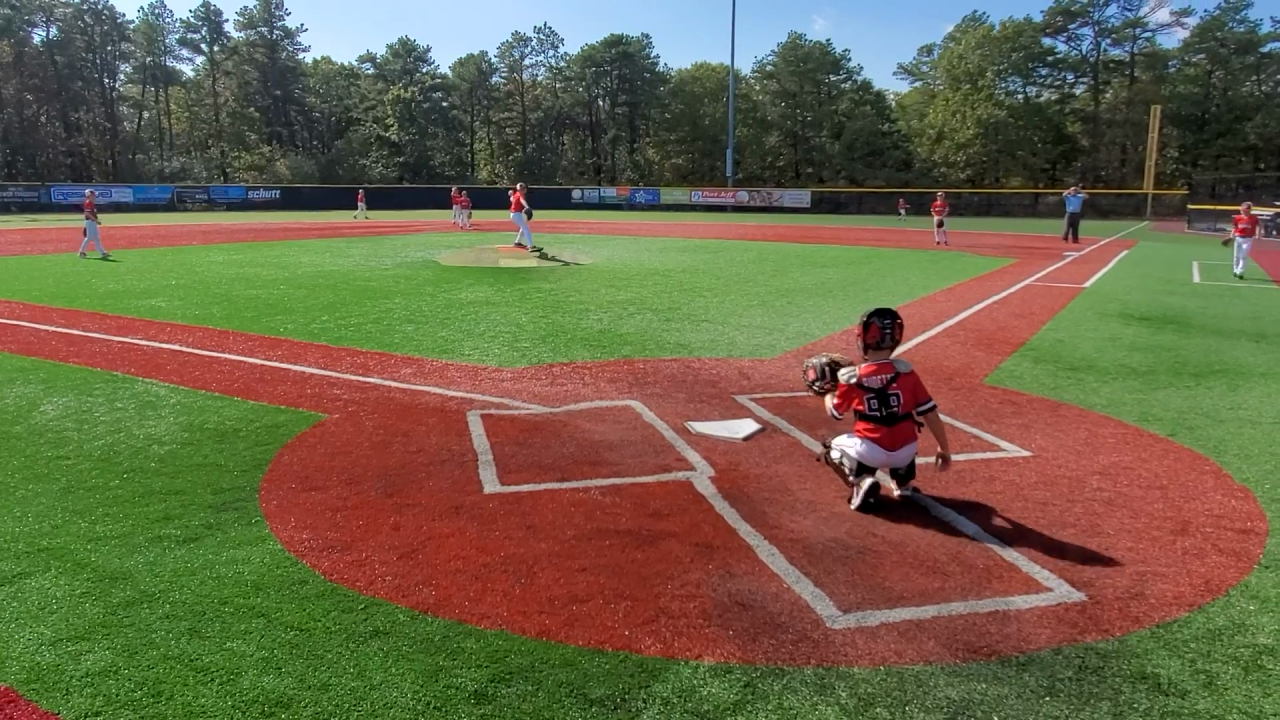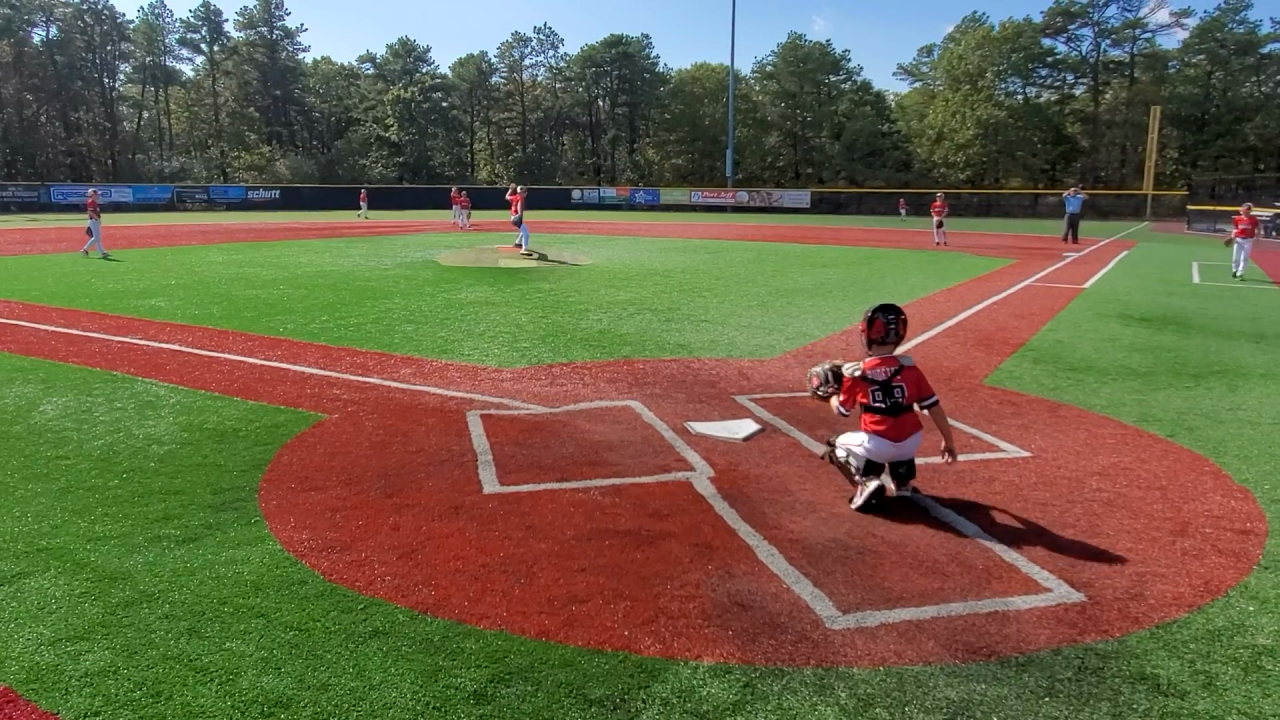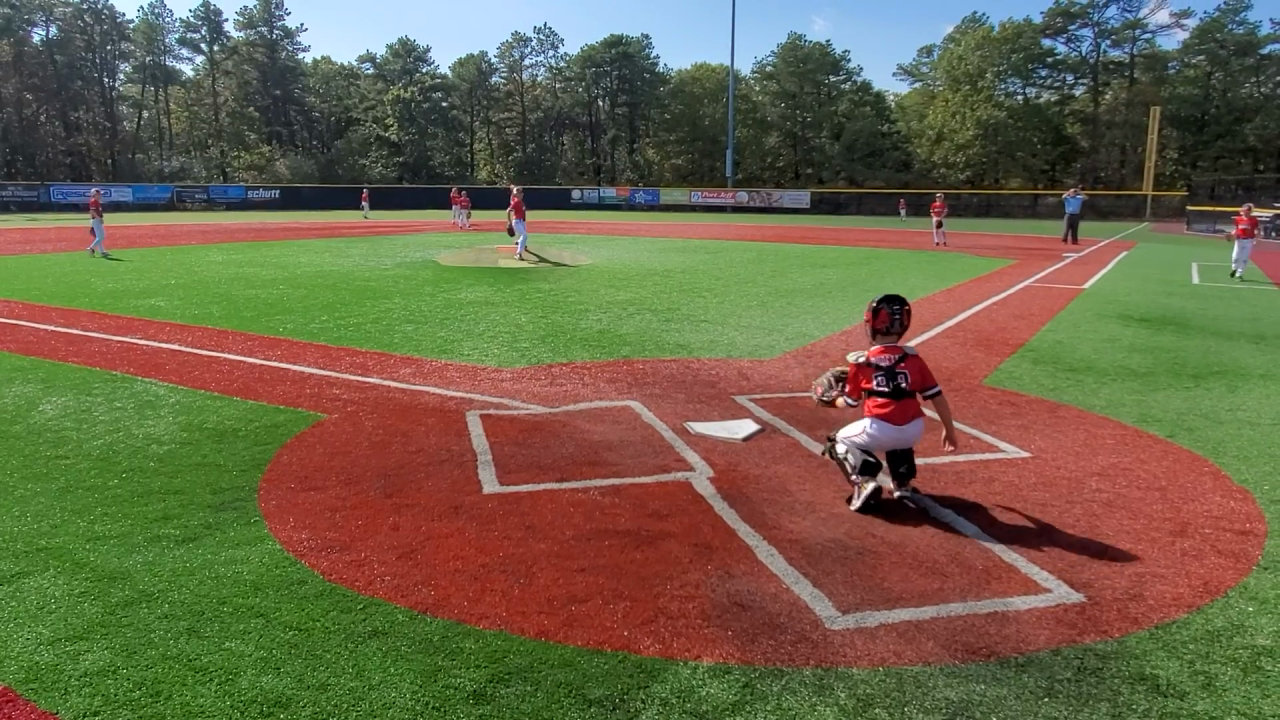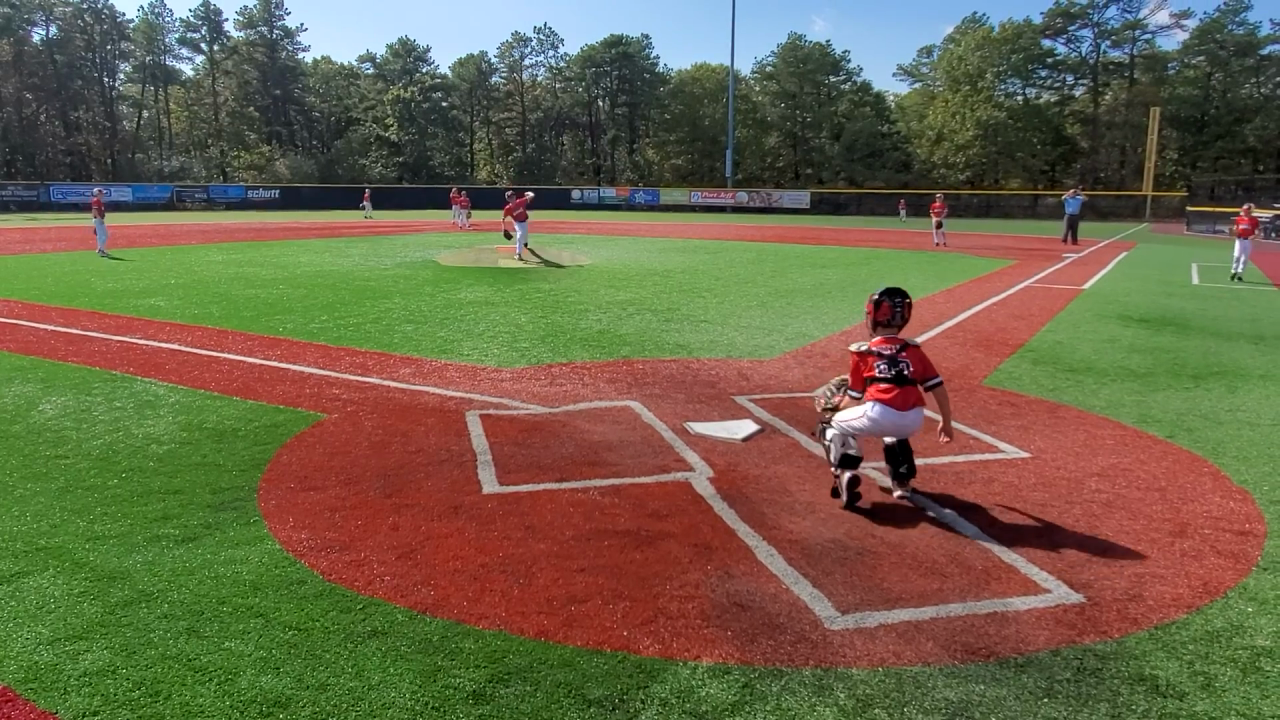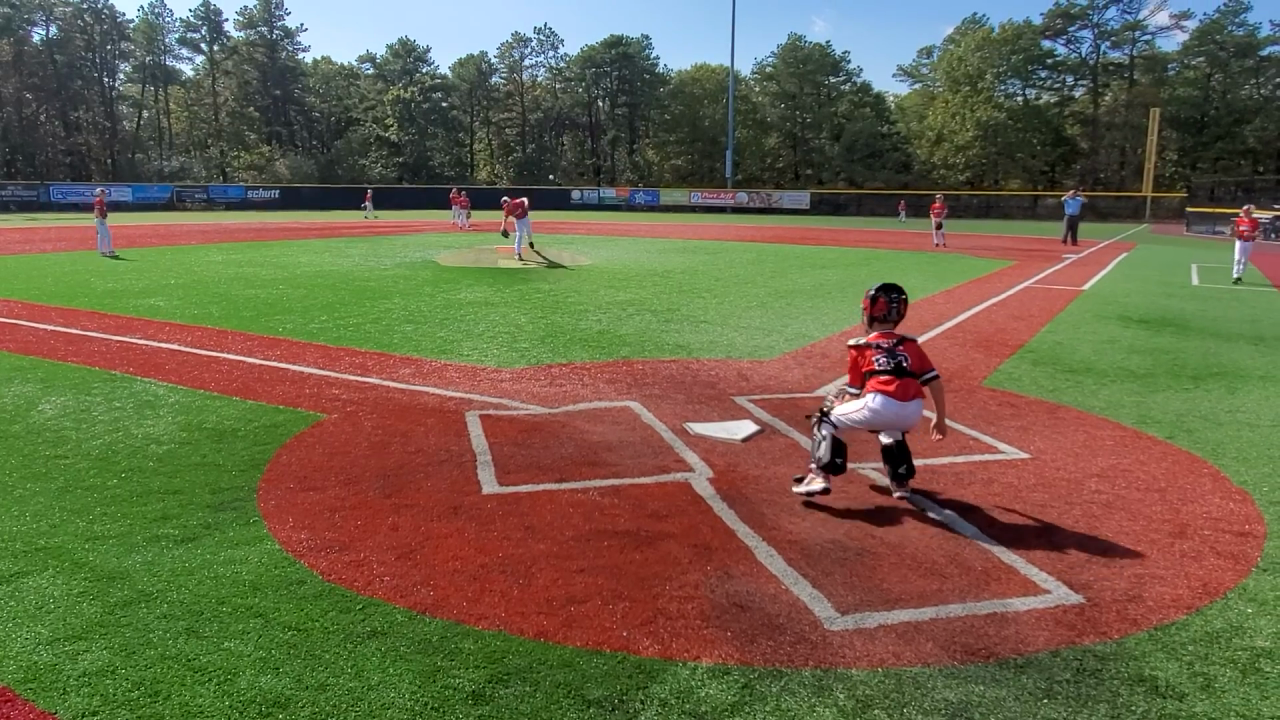
dt=0.1s
person 1, frame 1
left shoulder: (851, 378)
right shoulder: (907, 373)
left elbow: (834, 413)
right elbow: (930, 414)
left wrist: (826, 391)
right wrist: (944, 449)
left hip: (872, 453)
right hip: (905, 452)
left knee: (833, 449)
left ankle: (861, 481)
right ankle: (902, 481)
person 1, frame 2
left shoulder: (856, 373)
right shoulder: (909, 368)
left elbow: (841, 410)
right elbow: (934, 408)
left wrist: (830, 394)
right wrist: (948, 442)
left hip: (877, 447)
right hip: (911, 445)
left knee: (836, 447)
left ankle: (866, 481)
right ankle: (902, 481)
person 1, frame 3
left shoulder: (861, 362)
right shoulder: (913, 358)
left elbow: (849, 403)
right elbow: (938, 397)
left wrist: (835, 399)
right wrist: (949, 431)
left hip: (879, 431)
right hip: (913, 430)
left knee: (841, 443)
left ankle: (865, 482)
right ankle: (902, 483)
person 1, frame 4
left shoulder: (862, 352)
right shoulder: (914, 350)
left elbow: (853, 399)
right elbow: (938, 388)
left wrist: (835, 405)
right wrist: (946, 423)
left hip: (879, 414)
right hip: (913, 420)
left knee: (831, 427)
left ankle: (845, 474)
right ankle: (901, 482)
person 1, frame 5
left shoulder: (861, 347)
right shoulder: (910, 345)
left elbow: (854, 393)
right elbow: (937, 383)
left wrist: (836, 405)
right wrist: (940, 418)
left hip: (879, 405)
right hip: (912, 411)
left knee: (825, 421)
right knee: (890, 428)
left ankle: (820, 475)
right ankle: (901, 483)
